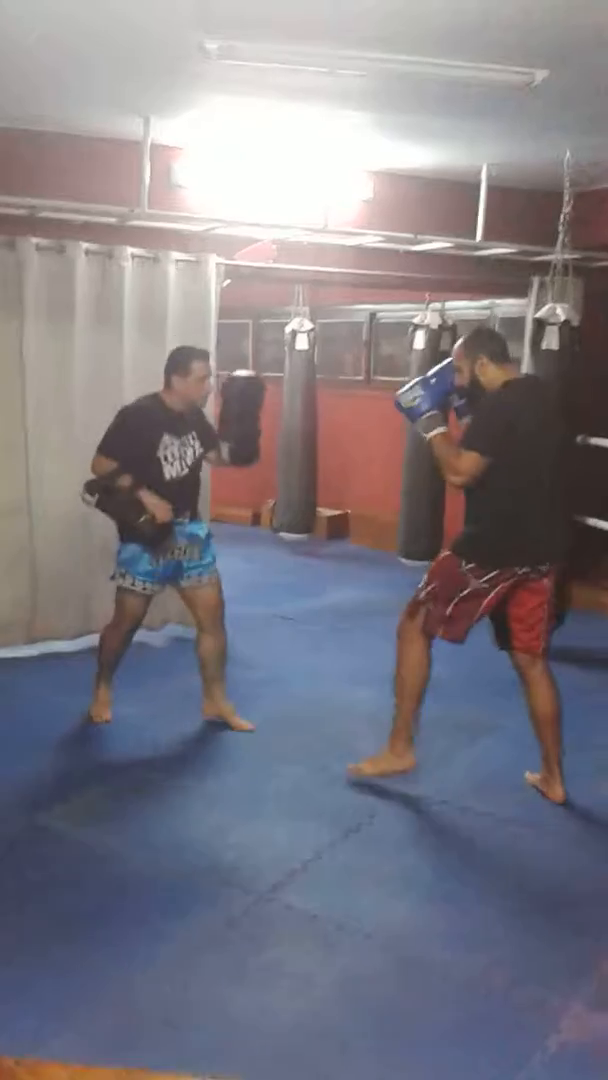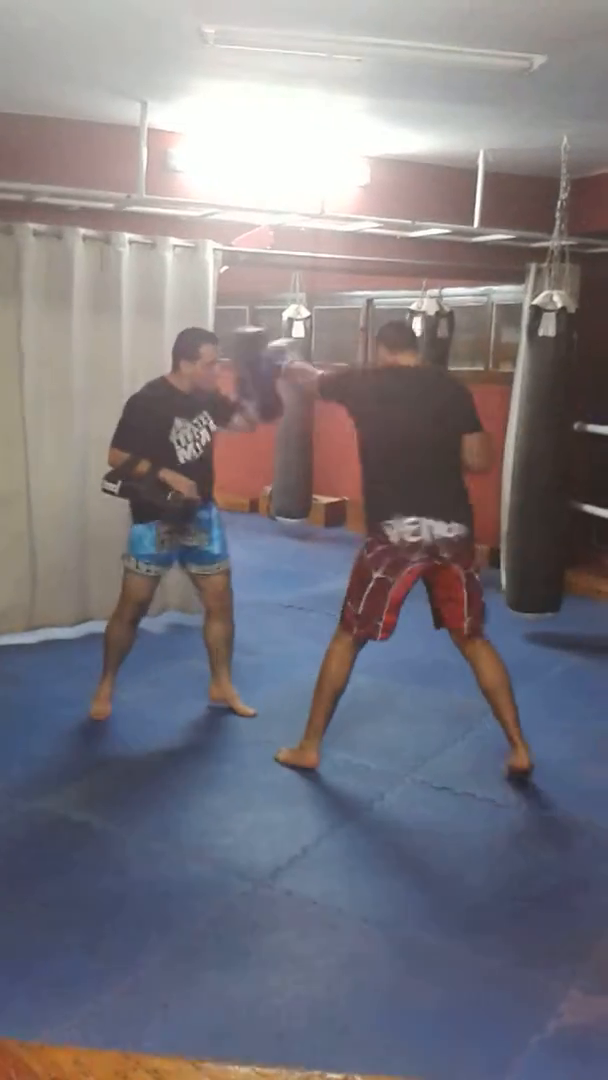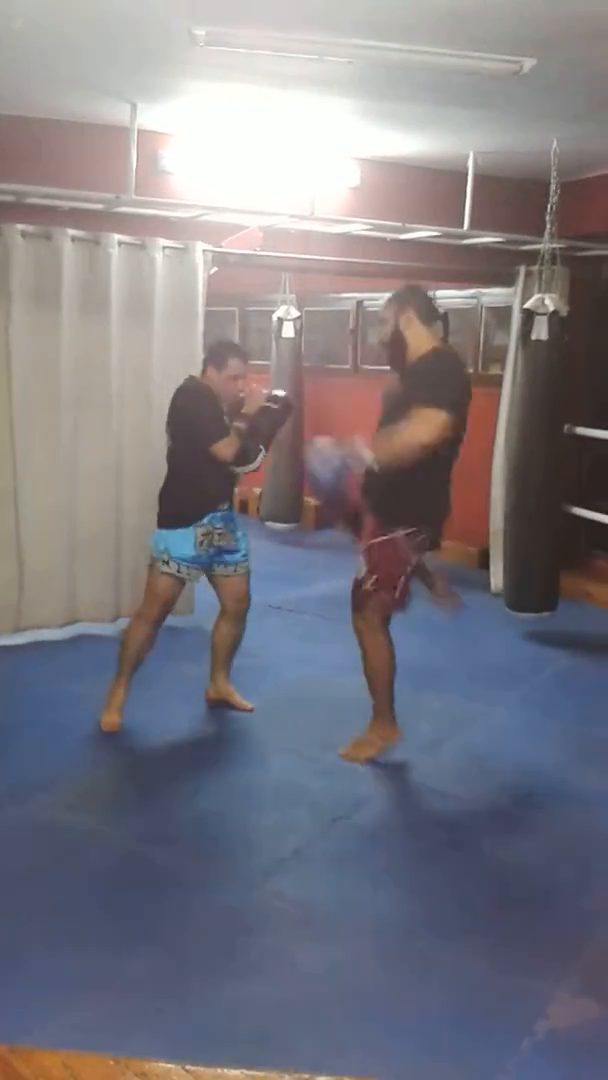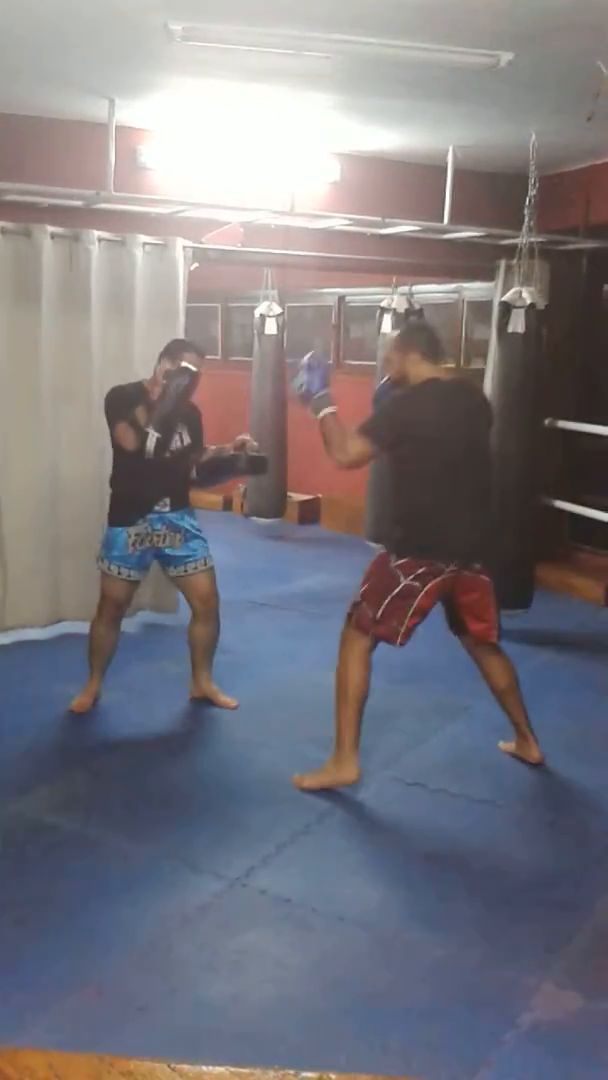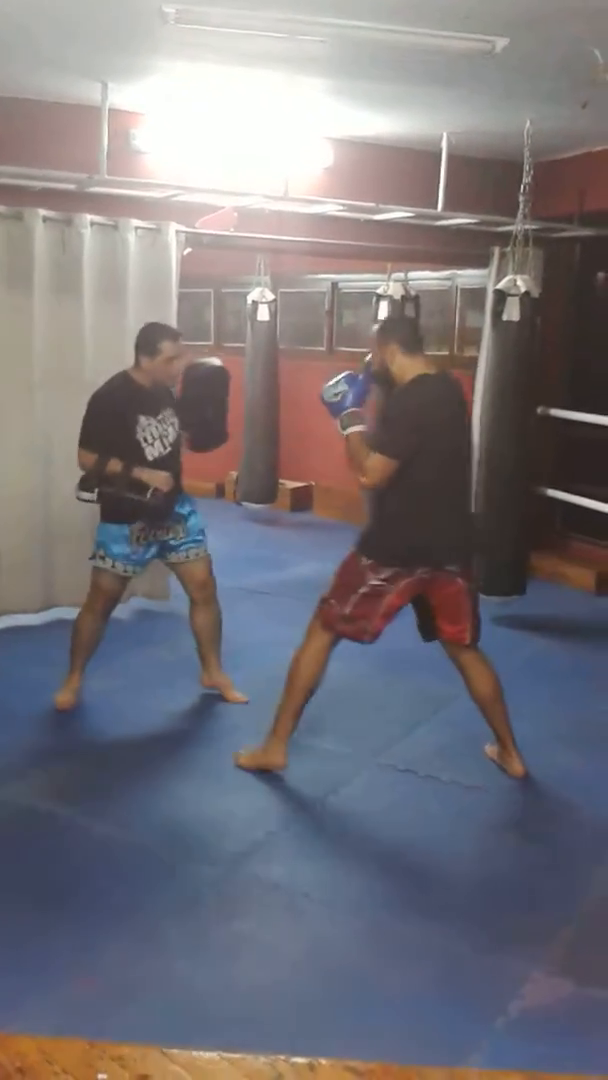
dt=1s
person 1, frame 1
left shoulder: (499, 405)
right shoulder: (537, 394)
left elbow: (460, 472)
left wrist: (431, 423)
right wrist: (459, 411)
left hip: (492, 549)
right hip: (540, 550)
left knee: (414, 627)
right knee: (532, 661)
left ankle: (400, 748)
right ankle: (552, 777)
person 1, frame 2
left shoulder: (364, 382)
right shoulder: (452, 389)
left elbow: (313, 380)
right elbow: (477, 461)
left wrist: (285, 365)
left hip: (394, 532)
right hip: (451, 529)
left knee: (348, 637)
right knee: (473, 639)
left ankle: (309, 746)
right ankle: (518, 749)
person 1, frame 3
left shoulder: (437, 370)
right shoulder: (426, 367)
left elbow: (430, 429)
left wrist: (370, 459)
left hip: (401, 512)
right hip: (402, 496)
left knee: (369, 617)
left ankle: (383, 726)
right ankle: (434, 586)
person 1, frame 4
left shoulder: (406, 403)
right shoulder: (473, 399)
left elbow: (347, 454)
left wrist: (320, 401)
left hip: (419, 548)
right hip: (471, 544)
left knee: (356, 639)
right knee: (484, 643)
left ankle: (343, 762)
right ankle: (526, 740)
person 1, frame 5
left shoulder: (405, 404)
right shoulder: (451, 392)
left elbow: (370, 475)
left wrist: (350, 414)
left hip: (392, 548)
right hip: (450, 547)
left knee: (320, 634)
right knee: (465, 650)
left ankle: (274, 748)
right ankle: (509, 752)
person 2, frame 1
left shoulder: (194, 417)
right shoulder: (137, 416)
left elbow: (219, 458)
right elbow: (102, 466)
right wrist: (145, 496)
left hip: (190, 531)
right hip: (145, 535)
left knee: (213, 617)
right knee: (126, 621)
left ankle: (216, 702)
right ankle: (103, 689)
person 2, frame 2
left shoulder: (205, 396)
right shoulder: (147, 402)
left elbow: (242, 422)
right elbow: (117, 458)
right wrist: (165, 476)
left hip: (201, 516)
right hip: (155, 521)
left knee: (221, 602)
right knee: (131, 607)
left ankle: (222, 687)
right ankle: (106, 688)
person 2, frame 3
left shoulder: (216, 403)
right shoulder: (192, 399)
left elbow: (242, 455)
right elbow: (227, 451)
left wrist: (246, 415)
right wrist: (247, 416)
left hip: (224, 518)
right hip: (185, 521)
left knee: (237, 604)
right knee: (155, 608)
left ankle: (219, 685)
right ankle: (117, 695)
person 2, frame 4
left shoulder: (189, 410)
right shoulder: (122, 398)
left elbow: (198, 462)
right elbow: (130, 441)
left wrist: (233, 452)
right wrist: (159, 395)
left hip: (180, 520)
right hip: (130, 522)
left knee: (207, 602)
right knee: (112, 608)
left ankle: (202, 682)
right ankle: (93, 685)
person 2, frame 5
left shoulder: (167, 391)
right shoulder: (109, 399)
left elbow: (181, 438)
right elbow: (88, 460)
right wrist: (141, 474)
left hip: (177, 509)
right hip: (127, 518)
left knee: (204, 591)
right knee: (101, 602)
left ankle: (214, 674)
right ankle: (74, 679)
